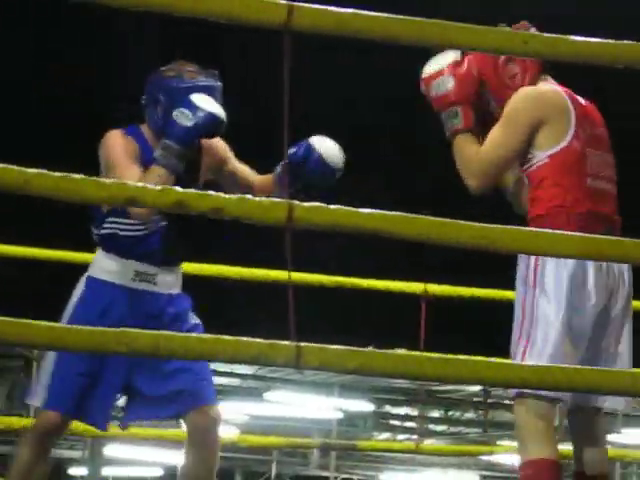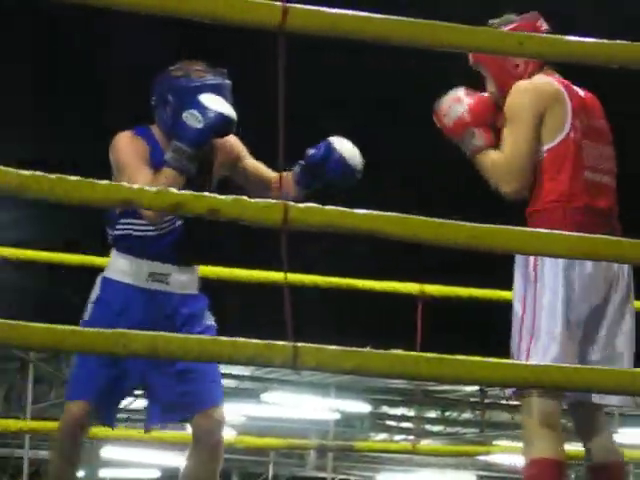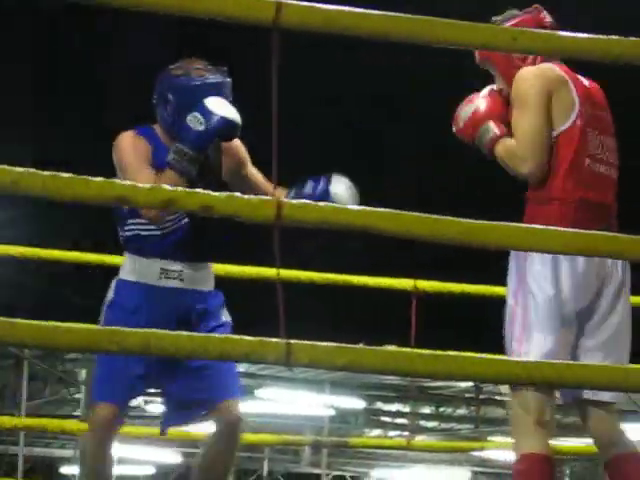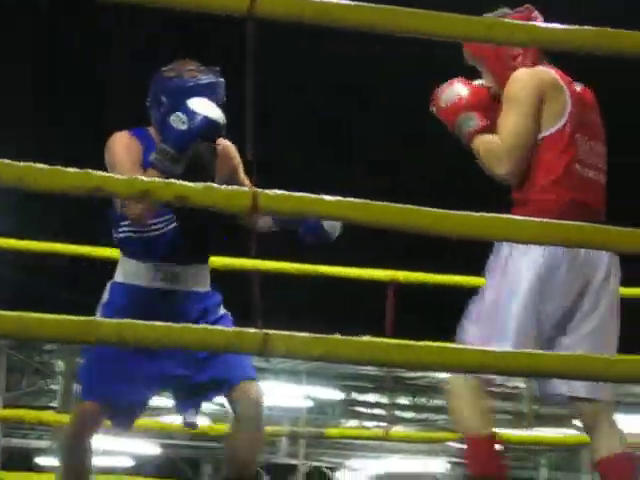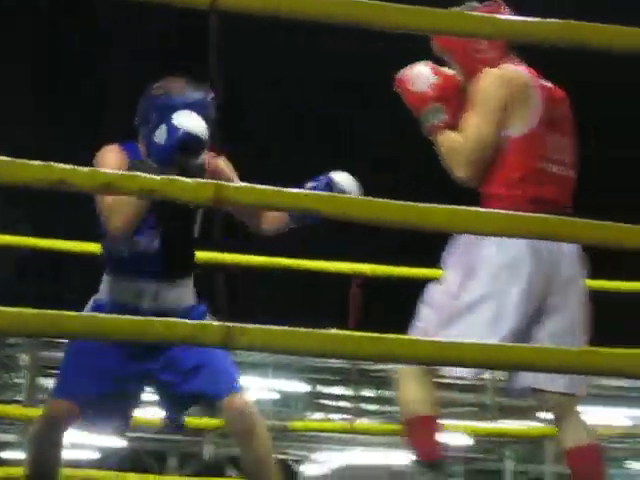
dt=0.1s
person 1, frame 1
left shoulder: (533, 100)
right shoulder: (583, 111)
left elbow: (477, 178)
right elbow: (512, 182)
left wrist: (454, 112)
right wrist: (488, 135)
left hip: (561, 260)
right hip: (609, 265)
left knee: (536, 404)
right knee: (586, 418)
person 1, frame 2
left shoulder: (531, 91)
right shoulder: (587, 102)
left elbow: (512, 183)
left wrist: (474, 139)
right wrist: (495, 131)
left hip: (558, 254)
right hip: (608, 258)
left knee: (541, 405)
right knee: (590, 411)
person 1, frame 3
left shoulder: (536, 77)
right shoulder: (591, 93)
left elbow: (529, 163)
left wrist: (490, 133)
right wrist: (502, 125)
left hip: (553, 247)
left knee: (528, 392)
right knee: (600, 408)
person 1, frame 4
left shoulder: (528, 79)
right shoulder: (581, 97)
left elbow: (508, 165)
left wrist: (469, 124)
right wrist: (490, 119)
left hip: (539, 245)
right hip: (594, 252)
left knee: (465, 374)
right knee: (594, 408)
person 1, frame 5
left shoulder: (498, 83)
right shoulder: (551, 93)
left elbow: (465, 167)
left wrist: (434, 113)
right wrist: (454, 112)
left hip: (503, 243)
right hip: (558, 249)
left knee: (416, 360)
right knee: (560, 401)
person 2, frame 1
left shoulder: (208, 149)
right shoulder: (119, 143)
left elbow: (257, 189)
right elbow: (140, 206)
left wrist: (293, 168)
right wrist: (173, 144)
left hip: (167, 302)
right hip: (107, 296)
left knee: (206, 421)
right knee: (49, 422)
person 2, frame 2
left shoulder: (222, 147)
right shoulder: (130, 143)
left elbow: (277, 190)
right elbow: (152, 208)
left wrist: (314, 168)
right wrist: (186, 145)
left hip: (183, 302)
right hip: (124, 295)
left knee: (210, 425)
right knee: (77, 415)
person 2, frame 3
left shoulder: (228, 149)
right shoulder: (133, 144)
left elbow: (270, 202)
right elbow: (155, 211)
left wrist: (311, 194)
right wrist: (190, 147)
left hip: (199, 298)
right hip: (139, 294)
left knee: (231, 417)
right knee: (105, 417)
person 2, frame 4
left shoulder: (221, 152)
right shoulder: (126, 144)
left elbow: (254, 213)
right elbow: (137, 211)
left wrist: (297, 213)
right wrist: (173, 147)
left hip: (196, 300)
right hip: (135, 296)
left knee: (249, 401)
right knee: (87, 414)
person 2, frame 5
left shoulder: (210, 167)
right shoulder: (115, 158)
left elbow: (262, 220)
right elbow: (118, 225)
right wrist: (158, 162)
left hip: (179, 313)
right hip: (117, 311)
left knee: (242, 414)
right knee: (56, 416)
